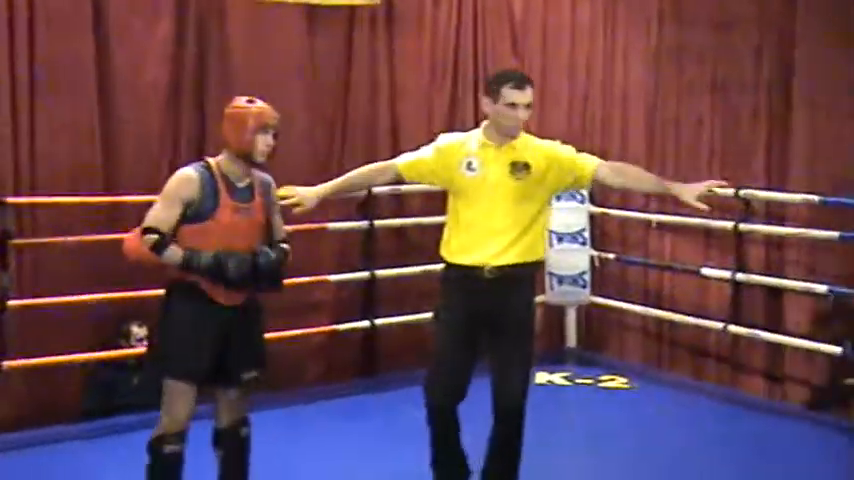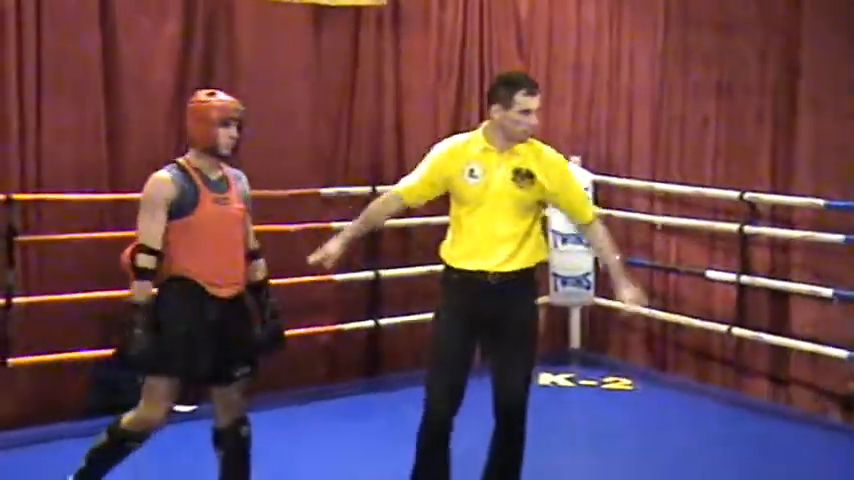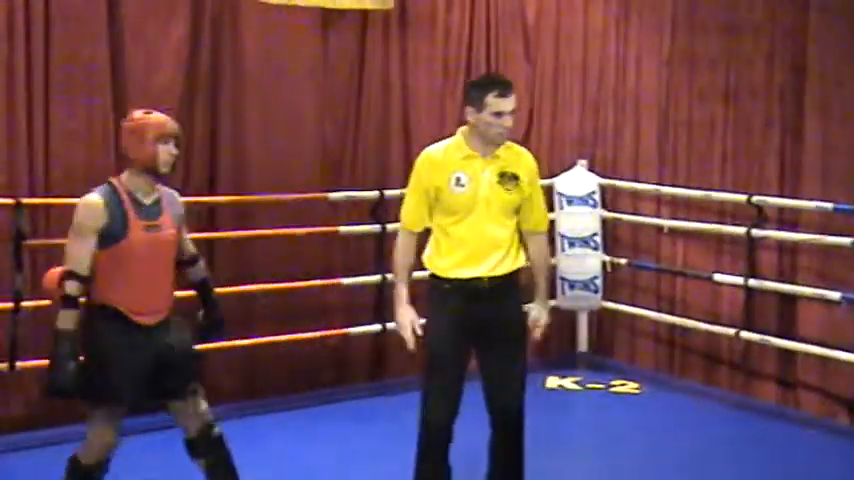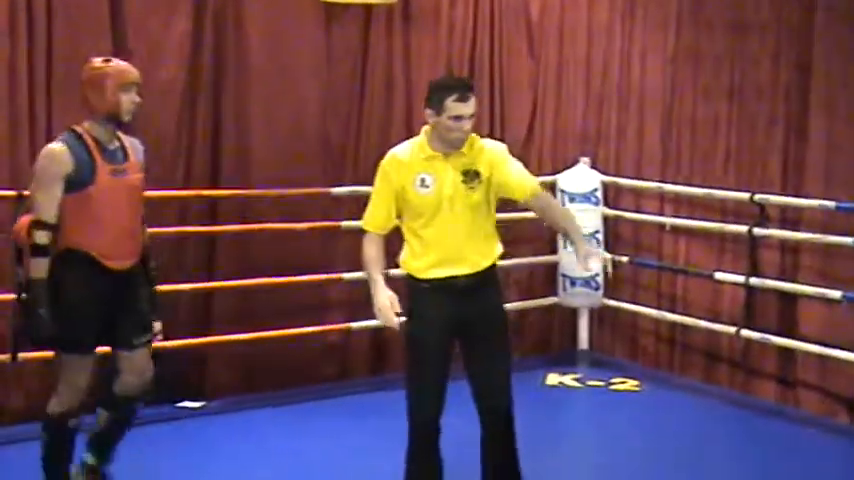
dt=0.3s
person 1, frame 1
left shoulder: (546, 155)
right shoulder: (451, 148)
left elbow: (609, 171)
right elbow: (388, 170)
left wrist: (674, 187)
right wrist: (325, 189)
left hip: (513, 285)
right hip: (460, 282)
left knee: (510, 399)
right knee: (440, 392)
person 1, frame 2
left shoulder: (548, 162)
right shoulder: (454, 151)
left elbow: (589, 221)
right elbow: (398, 198)
left wrist: (620, 278)
right wrist: (344, 239)
left hip: (515, 289)
right hip: (462, 286)
left knee: (511, 403)
right knee: (441, 398)
person 1, frame 3
left shoulder: (522, 163)
right shoulder: (434, 160)
left elbow: (535, 233)
right elbow: (408, 233)
left wrist: (540, 300)
right wrist: (402, 300)
left hip: (503, 294)
right hip: (450, 294)
left knee: (508, 407)
right knee: (438, 409)
person 1, frame 4
left shoulder: (491, 154)
right shoulder: (398, 162)
left elbow: (534, 195)
right elbow: (375, 232)
left wrist: (575, 234)
right wrist: (379, 286)
left hip: (482, 289)
right hip: (428, 294)
left knee: (497, 400)
right knee: (425, 407)
person 2, frame 1
left shoulder: (264, 185)
right shoulder: (191, 180)
left elbow: (280, 243)
right elbow: (143, 242)
left wrist: (271, 260)
right wrist: (207, 262)
left hip: (241, 311)
right hip: (192, 308)
left knee: (234, 416)
right knee: (176, 420)
person 2, frame 2
left shoulder: (238, 181)
right shoulder: (166, 183)
left elbow: (251, 251)
right elbow: (145, 256)
left wrist: (267, 309)
right wrist: (140, 323)
left hip: (230, 309)
right hip: (182, 306)
left knee: (232, 414)
right knee: (152, 412)
person 2, frame 3
left shoulder: (171, 202)
right shoulder: (98, 206)
left elbow: (188, 257)
right elbow: (73, 282)
left wrist: (211, 304)
right wrist: (64, 350)
left hip: (162, 328)
right hip: (114, 331)
left knee: (199, 422)
right knee: (101, 443)
person 2, frame 4
left shoulder: (133, 150)
right shoulder: (61, 154)
right elbow: (42, 231)
left wrist: (146, 274)
right wrist: (38, 298)
left hip: (125, 278)
right hip: (79, 277)
left knee: (138, 378)
right knee: (74, 386)
